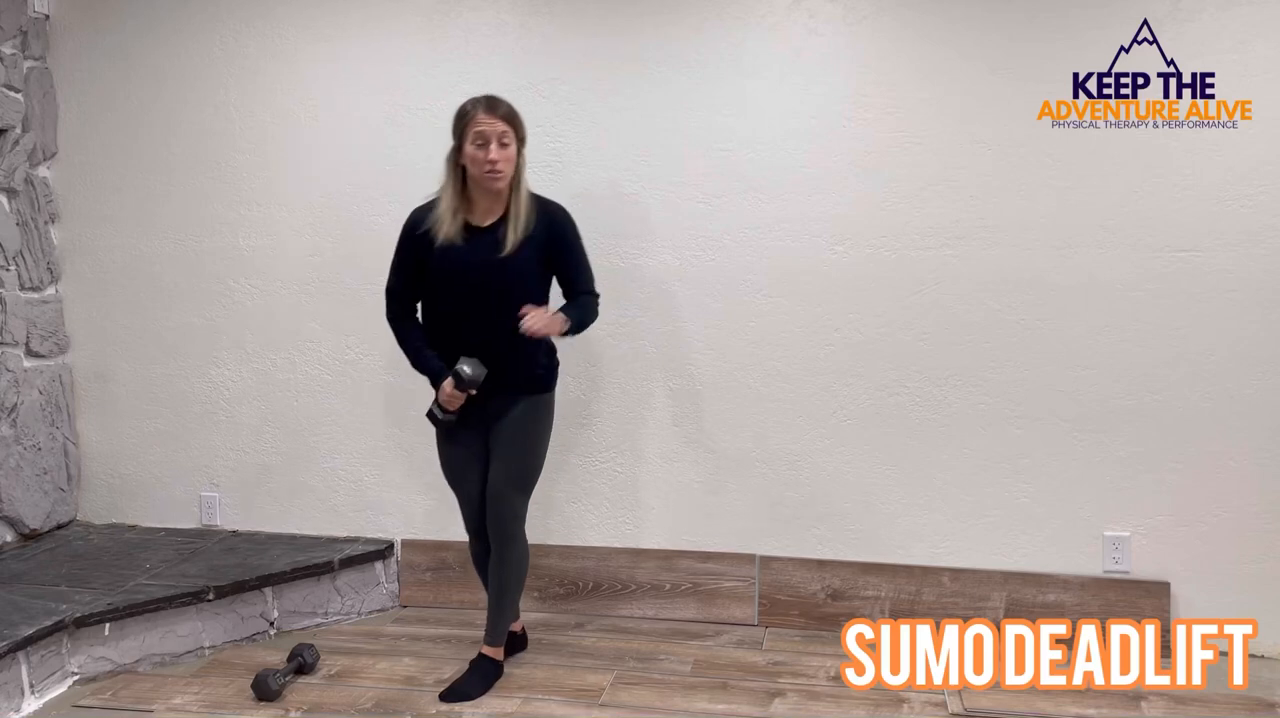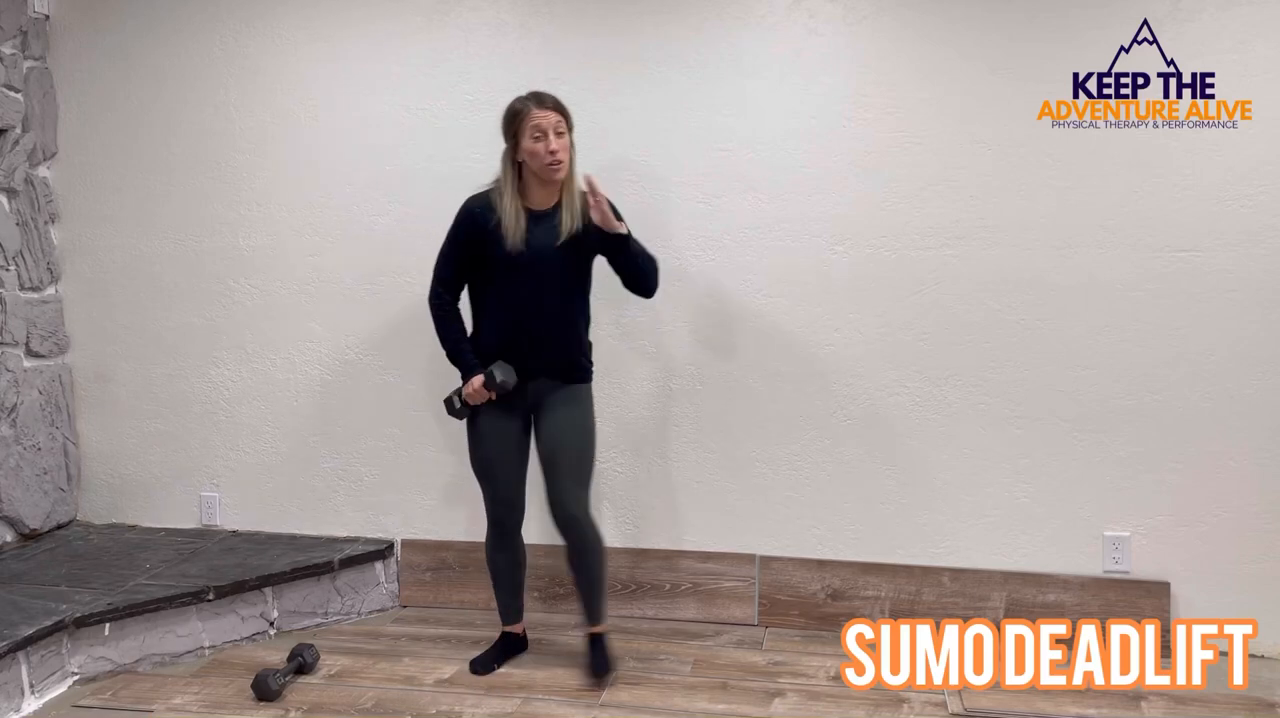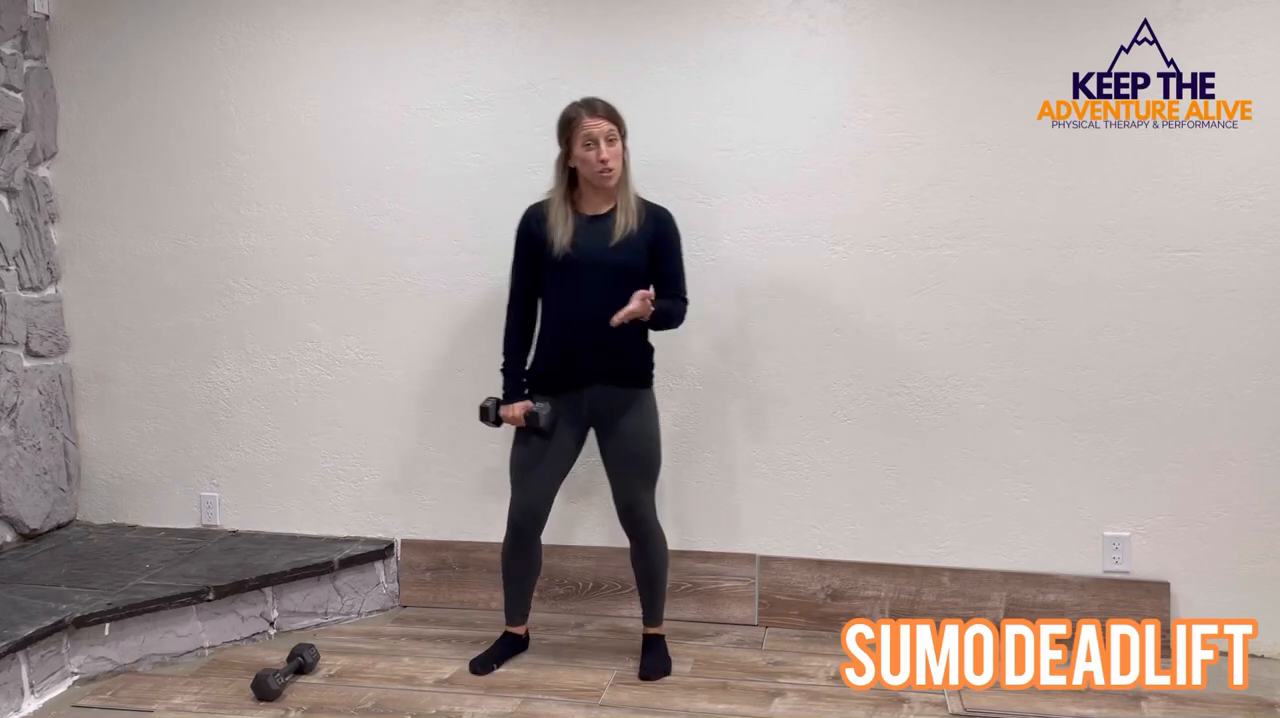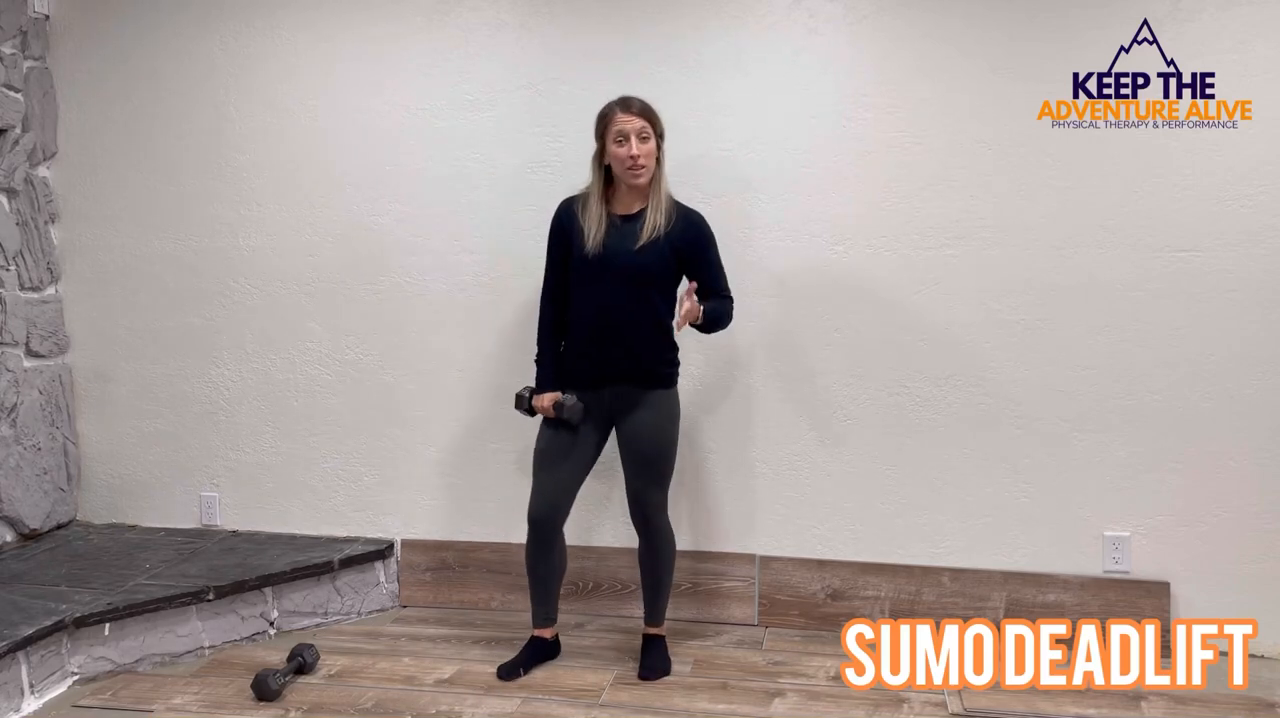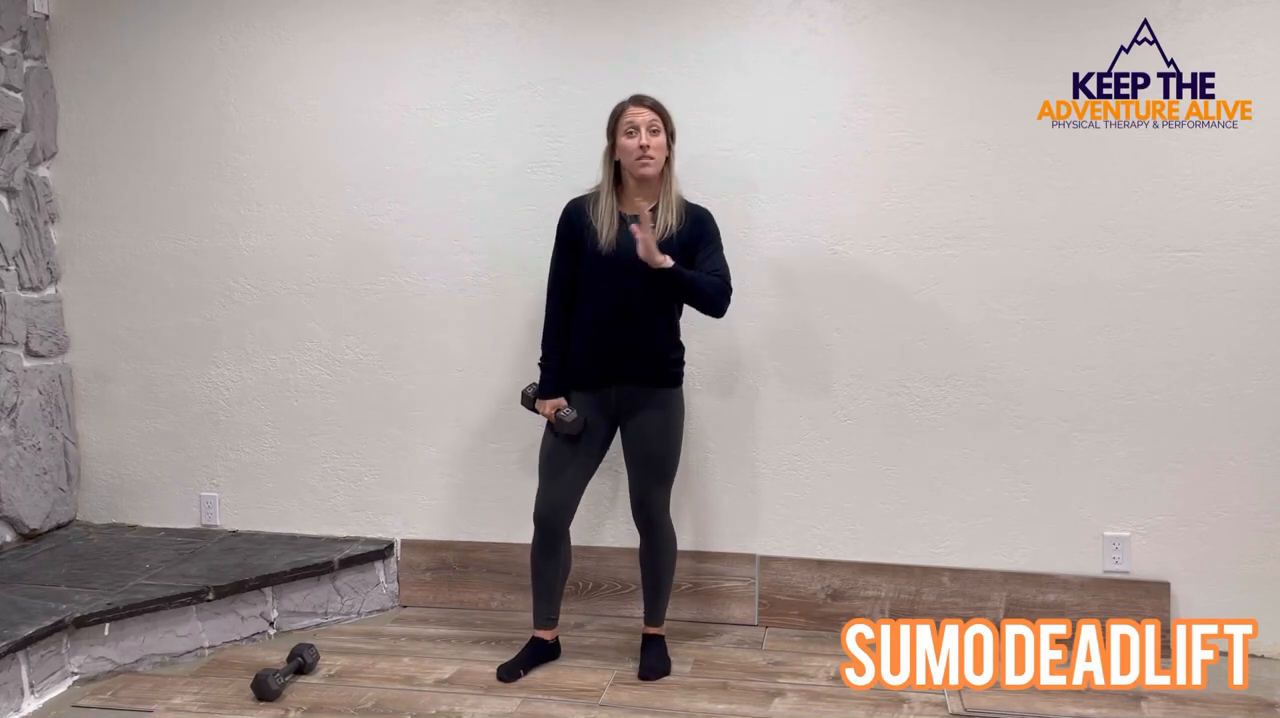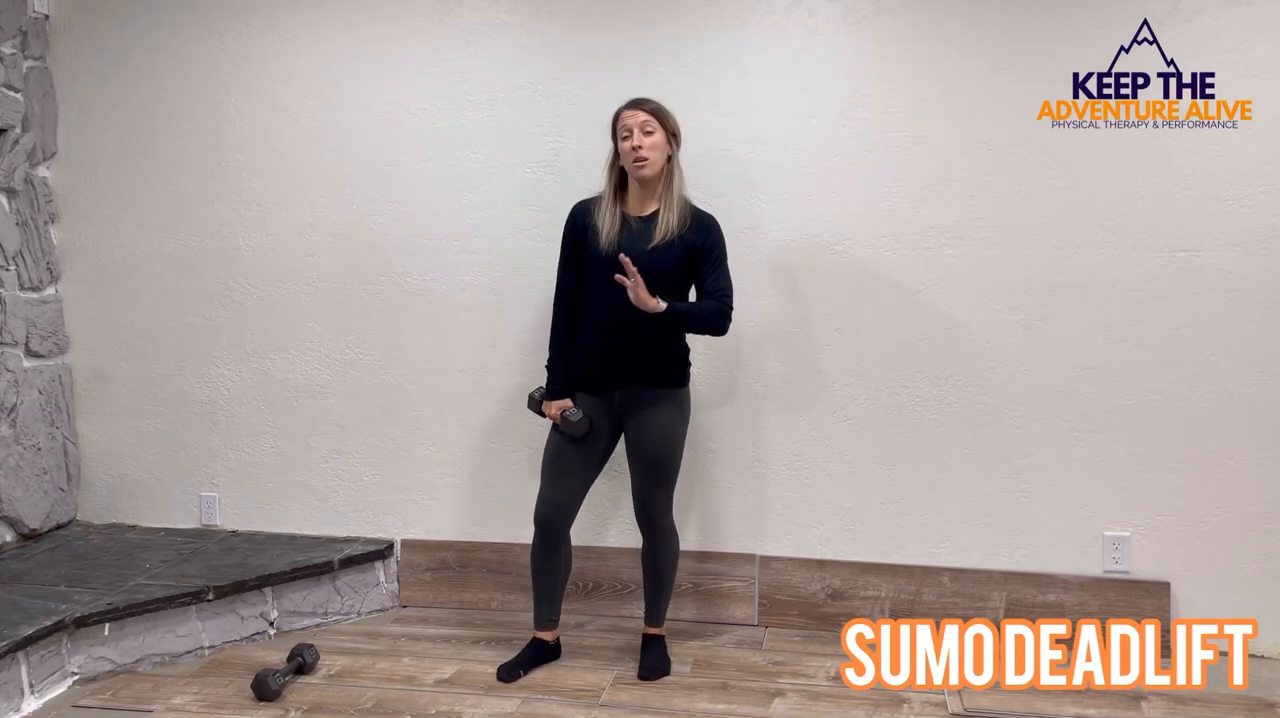
dt=0.3s
person 1, frame 1
left shoulder: (548, 221)
right shoulder: (426, 225)
left elbow: (585, 298)
right elbow: (400, 308)
left wrist: (560, 320)
right wrist: (437, 375)
left hip: (526, 391)
right hip: (463, 394)
left knee: (505, 519)
right knee: (476, 521)
left ankle: (491, 653)
right ankle: (513, 627)
person 1, frame 2
left shoulder: (592, 209)
right shoulder: (481, 213)
left elbow: (645, 283)
right elbow: (443, 295)
left wrist: (613, 228)
right wrist: (469, 367)
left hip: (566, 385)
right hip: (498, 388)
left knee: (571, 512)
right knee: (503, 516)
left ankle: (597, 629)
right ankle: (513, 631)
person 1, frame 3
left shoulder: (652, 222)
right shoulder: (539, 222)
left elbow: (676, 307)
right elbow: (520, 308)
left wrist: (648, 309)
right wrist: (514, 388)
left hip: (626, 393)
right hip: (552, 393)
left knee: (639, 517)
right knee: (524, 517)
left ankle: (654, 633)
right ankle: (514, 631)
person 1, frame 4
left shoulder: (684, 224)
right shoulder: (572, 216)
left elbow: (723, 310)
right elbow: (553, 304)
left wrist: (696, 313)
right wrist: (546, 381)
left hip: (649, 391)
right hip: (578, 387)
left knee: (649, 515)
right knee: (544, 512)
left ankle: (654, 634)
right ankle: (543, 635)
person 1, frame 5
left shoulder: (692, 221)
right shoulder: (580, 215)
left elbow: (717, 299)
right elbow: (559, 305)
left wrist: (662, 262)
right wrist: (549, 386)
left hip: (655, 389)
right hip: (583, 388)
left knee: (651, 514)
right knee: (550, 513)
left ankle: (654, 635)
right ankle: (544, 637)
person 1, frame 6
left shoulder: (697, 227)
right shoulder: (586, 218)
left elbow: (720, 316)
right elbow: (566, 308)
left wrist: (658, 304)
right wrist: (557, 387)
left hip: (660, 393)
right hip: (589, 391)
left knee: (654, 516)
right knee: (551, 514)
left ankle: (654, 635)
right ankle: (545, 637)
